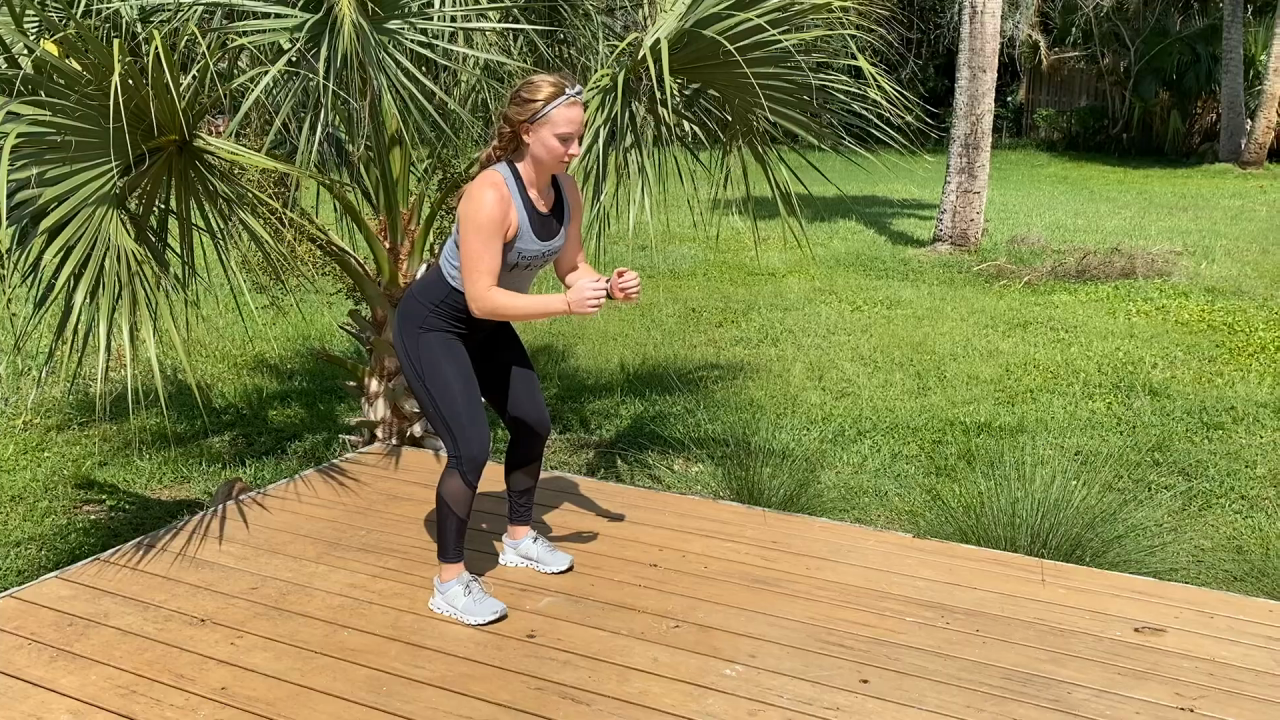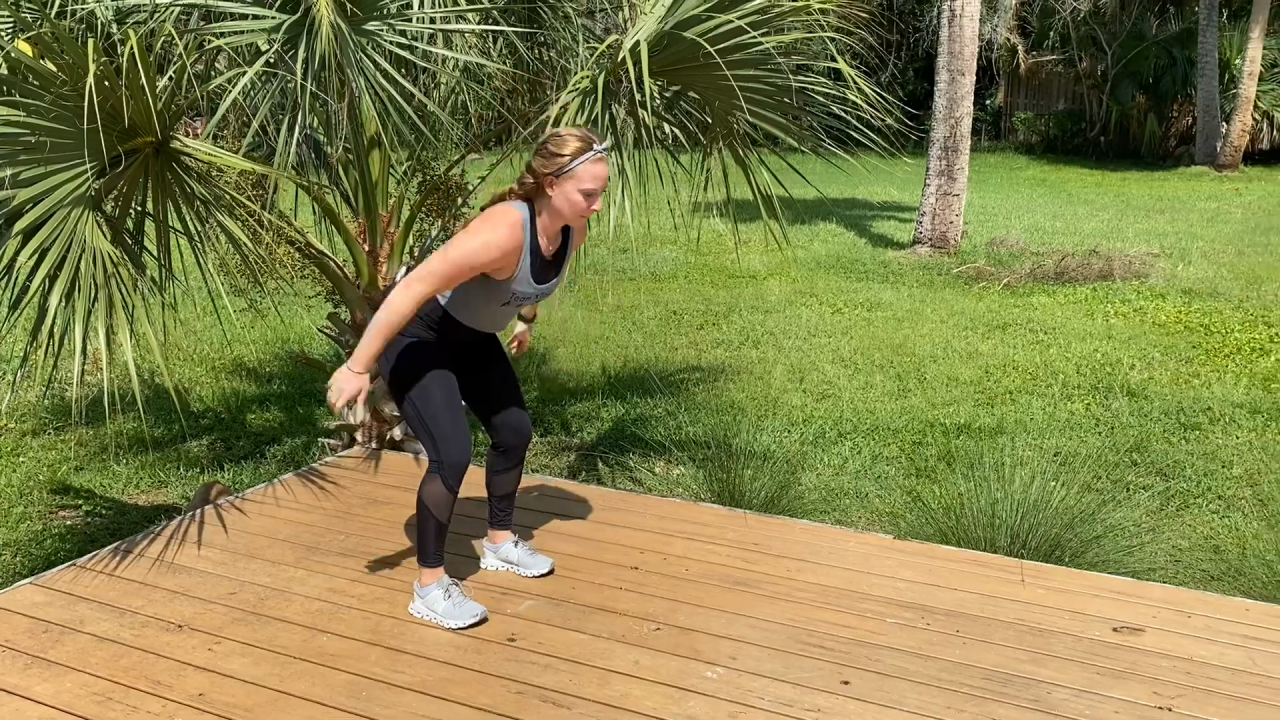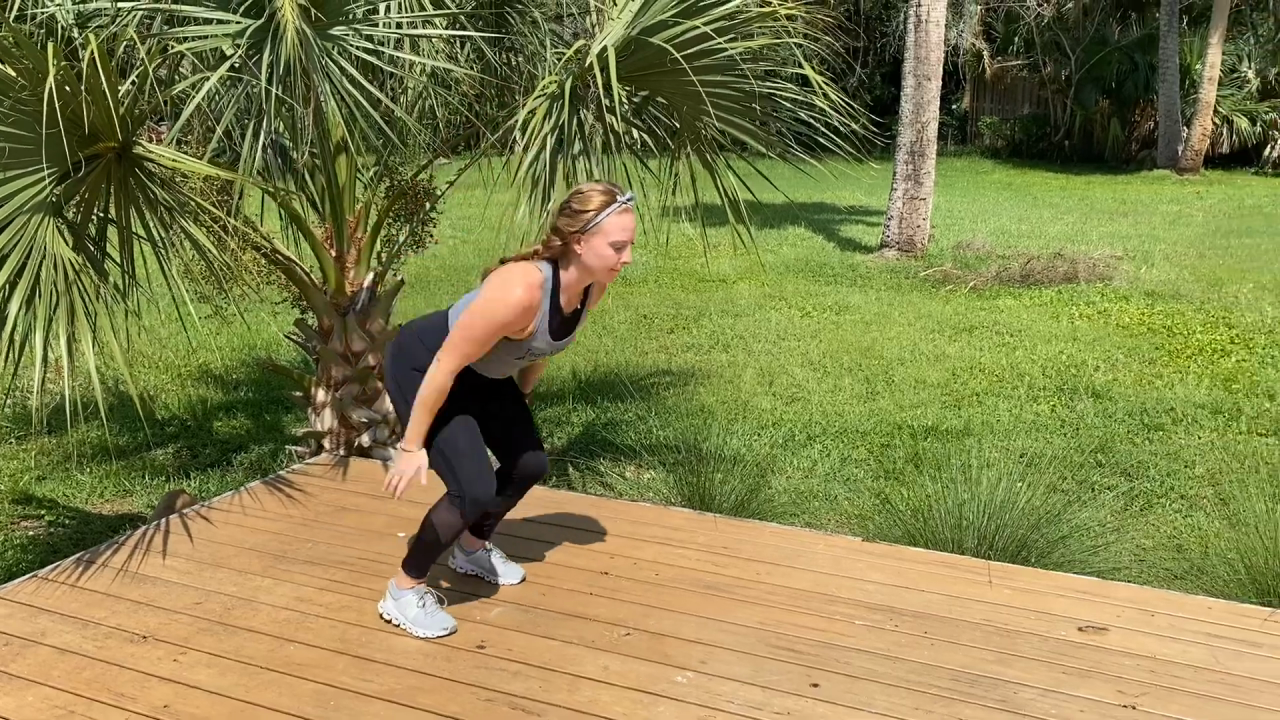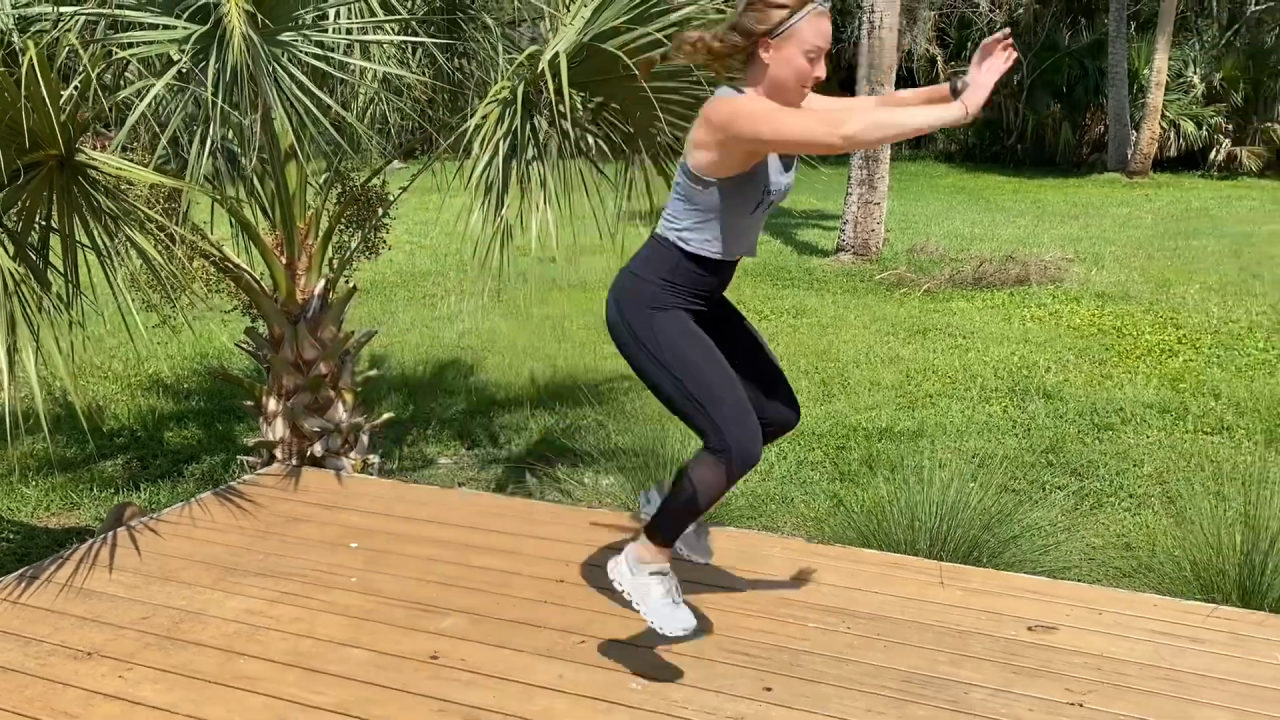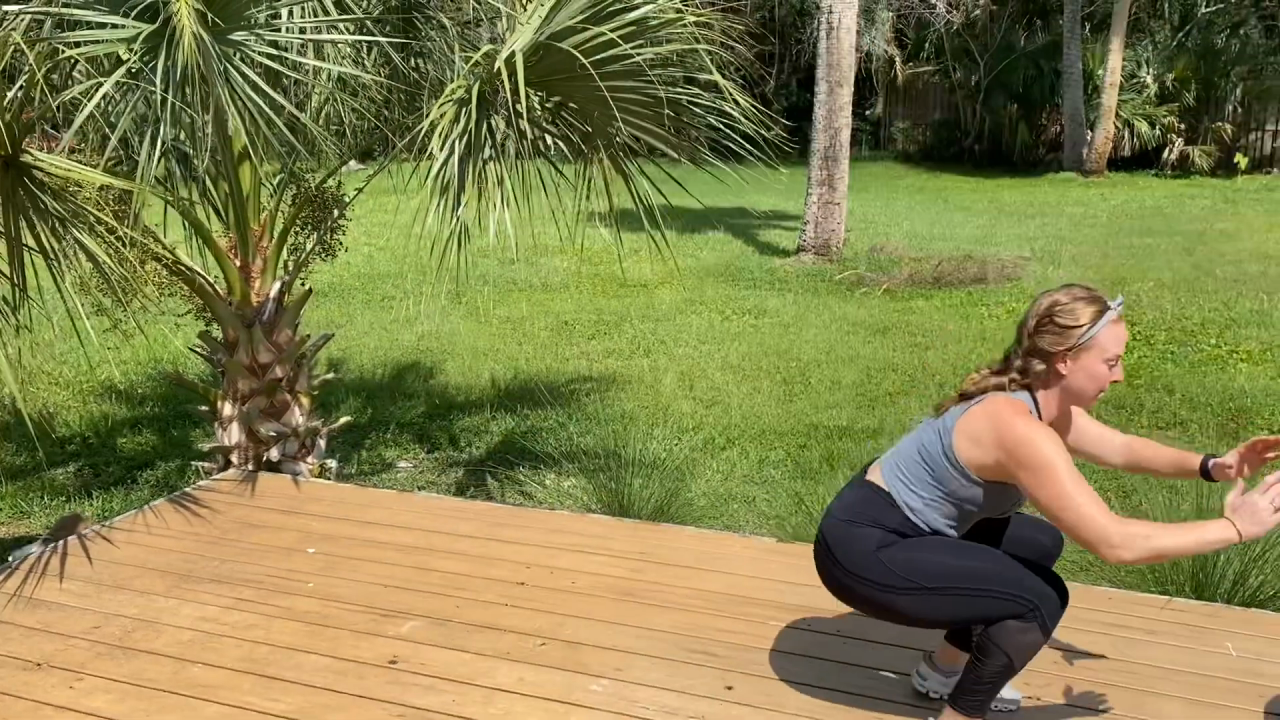
dt=0.5s
person 1, frame 1
left shoulder: (565, 191)
right shoulder: (490, 196)
left elbow: (572, 268)
right elbow: (481, 298)
left wrist: (609, 287)
right wrist: (567, 304)
left hip: (486, 325)
right hip: (433, 324)
left knee: (534, 423)
right knee: (471, 447)
left ankle: (519, 537)
right ankle: (449, 582)
person 1, frame 2
left shoulder: (570, 226)
right shoulder: (503, 231)
right elbow: (411, 291)
left wrist: (527, 318)
right wrist: (359, 366)
left hip: (472, 331)
right hip: (415, 333)
left knee: (513, 431)
right knee: (452, 454)
left ankle: (500, 542)
right ankle: (429, 588)
person 1, frame 3
left shoulder: (590, 280)
right shoulder: (519, 292)
right elbow: (445, 366)
left wrist: (522, 388)
right wrist: (412, 444)
left hip: (485, 369)
right hip: (419, 363)
left knee: (530, 464)
right knee: (474, 486)
left ankle: (471, 547)
right ankle: (403, 591)
person 1, frame 4
left shoulder: (776, 106)
right shoulder: (733, 116)
left elbow: (866, 118)
right elbow: (847, 133)
left wrist: (959, 87)
right wrist: (965, 105)
left hip: (698, 299)
right hip: (652, 306)
left knee: (779, 414)
right knee: (740, 442)
left ankle: (674, 507)
right ankle: (644, 562)
person 1, frame 5
left shoulder: (1043, 397)
right shoulder: (1018, 428)
left elbow: (1118, 447)
right elbow: (1114, 542)
left wrist: (1210, 465)
right wrist: (1234, 528)
left hip: (904, 526)
right hip: (861, 551)
left knee: (1042, 547)
right knee: (1041, 599)
left ankle: (943, 668)
